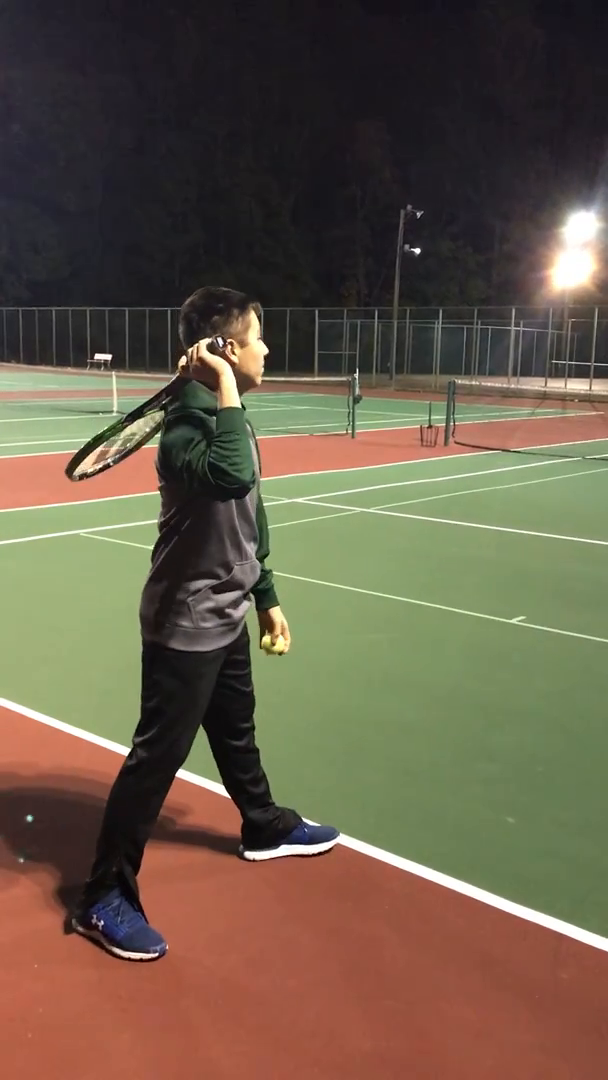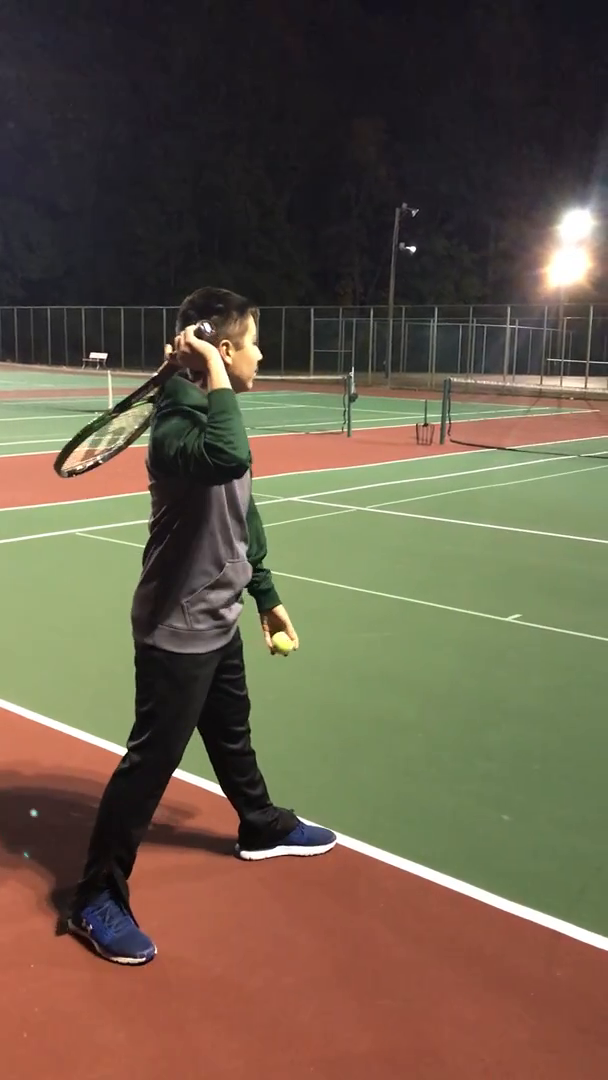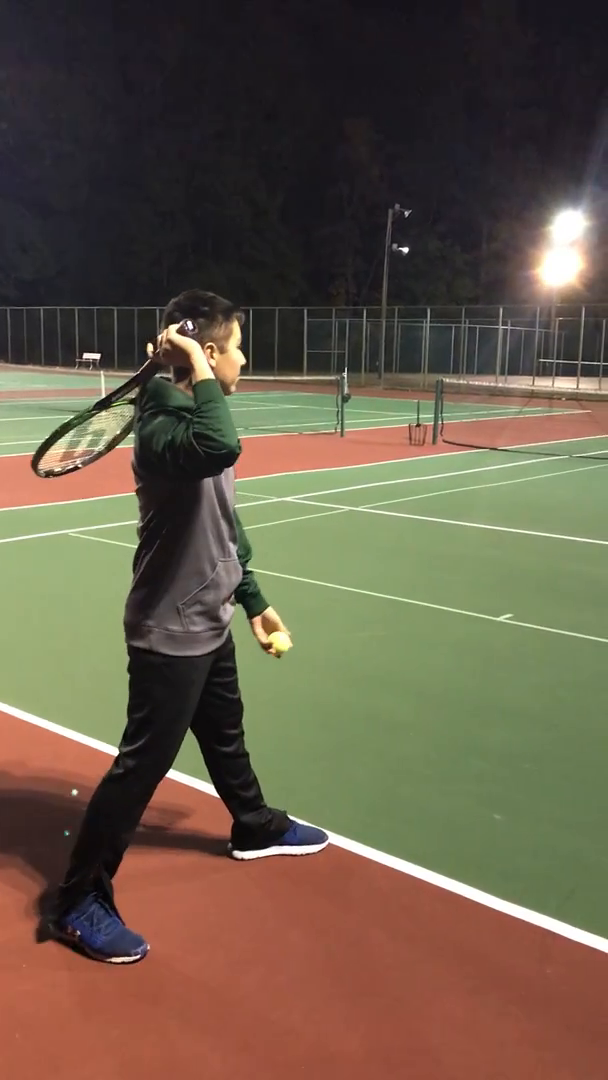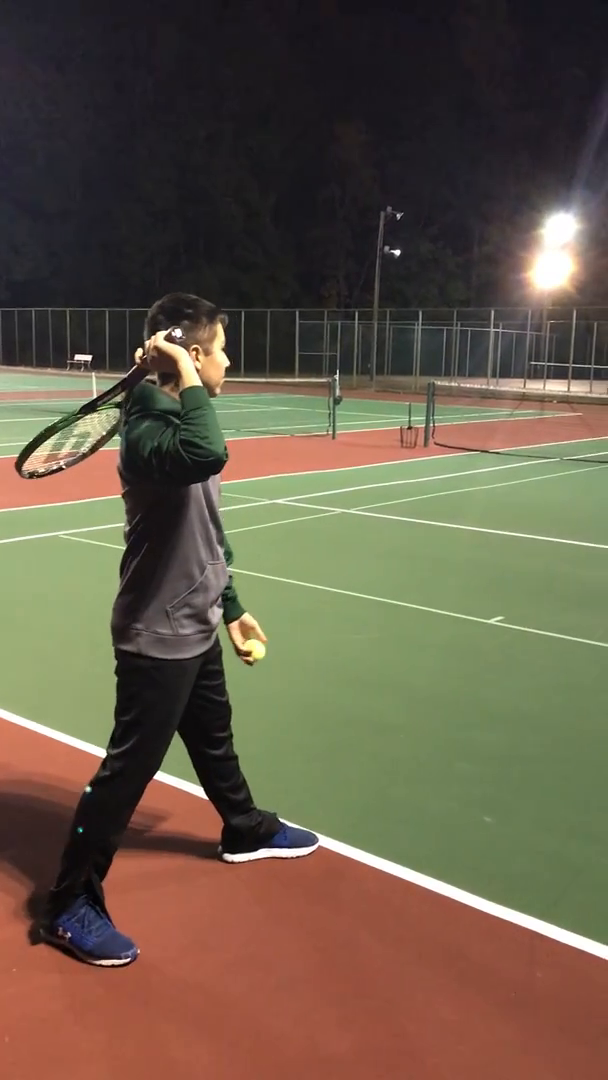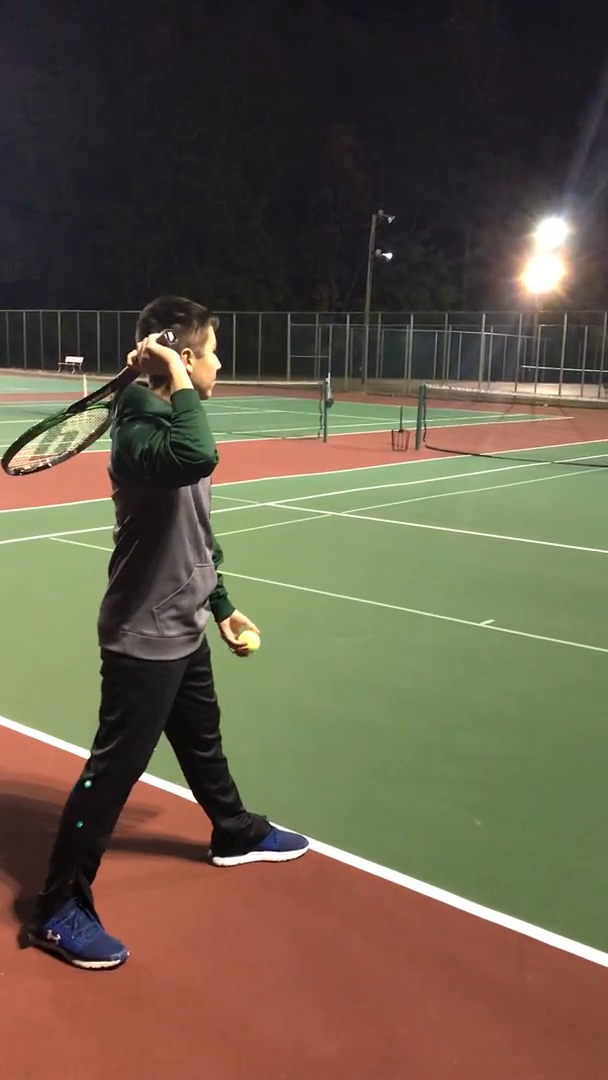
dt=0.2s
person 1, frame 1
left shoulder: (229, 418)
right shoulder: (186, 428)
right elbow: (232, 479)
left wrist: (266, 597)
right wrist: (226, 392)
left hip: (227, 616)
right hip: (183, 625)
left knee: (236, 729)
right knee: (157, 756)
left ankle: (265, 828)
right ankle: (106, 897)
person 1, frame 2
left shoulder: (211, 416)
right shoulder: (176, 426)
left elbow: (242, 518)
right elbow: (230, 459)
left wrist: (267, 596)
right wrist: (214, 375)
left hip: (218, 619)
right hip: (176, 629)
left knee: (231, 731)
right knee: (152, 758)
left ankle: (263, 827)
right ankle: (96, 898)
person 1, frame 3
left shoulder: (193, 419)
right shoulder: (161, 426)
right elbow: (222, 446)
left wrist: (255, 600)
right wrist: (198, 371)
left hip: (209, 622)
right hip: (169, 631)
left knee: (225, 733)
right knee: (142, 762)
left ankle: (256, 827)
right ankle: (80, 902)
person 1, frame 4
left shoulder: (179, 423)
right shoulder: (148, 430)
right elbow: (208, 454)
left wrist: (231, 607)
right wrist: (186, 380)
left hip: (195, 626)
right hip: (157, 635)
left knee: (214, 736)
right knee: (129, 767)
left ankle: (247, 830)
right ankle: (70, 906)
person 1, frame 5
left shoulder: (171, 423)
right shoulder: (139, 432)
right elbow: (198, 458)
left wrist: (221, 606)
right wrist: (177, 381)
left hip: (183, 628)
right hip: (143, 635)
left knee: (202, 737)
right knee: (113, 770)
left ankle: (236, 833)
right ankle: (59, 911)
